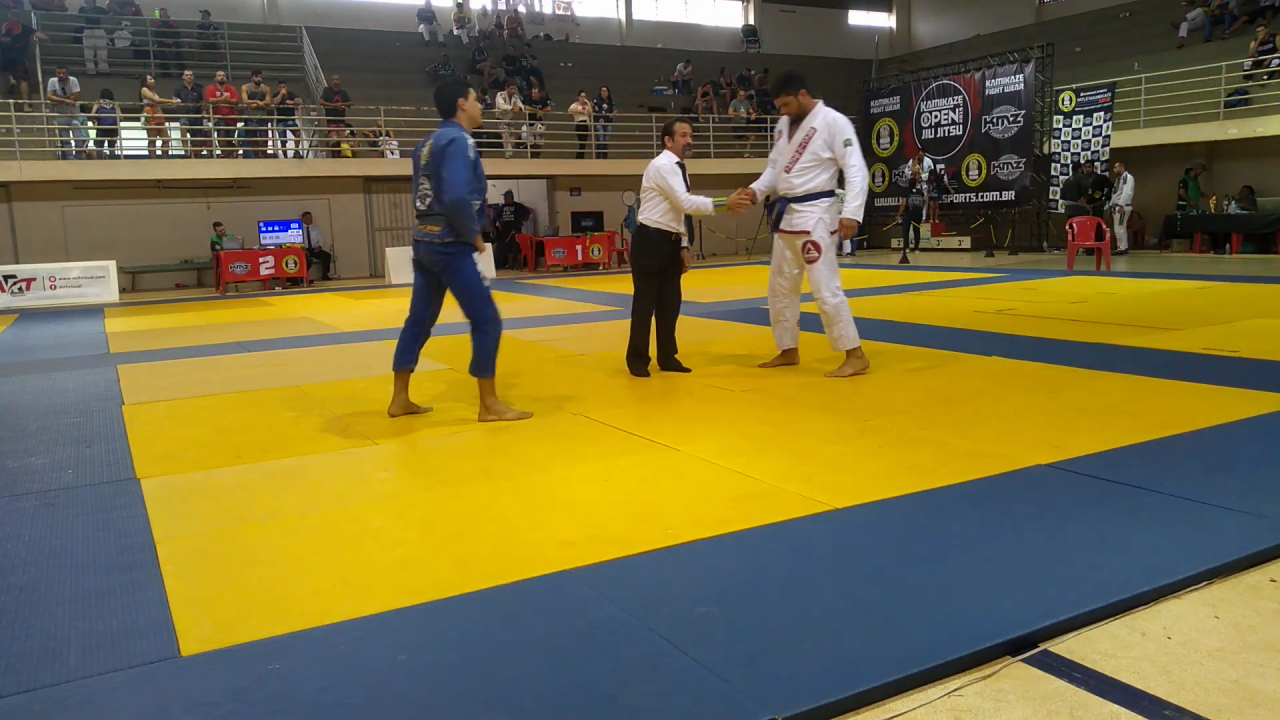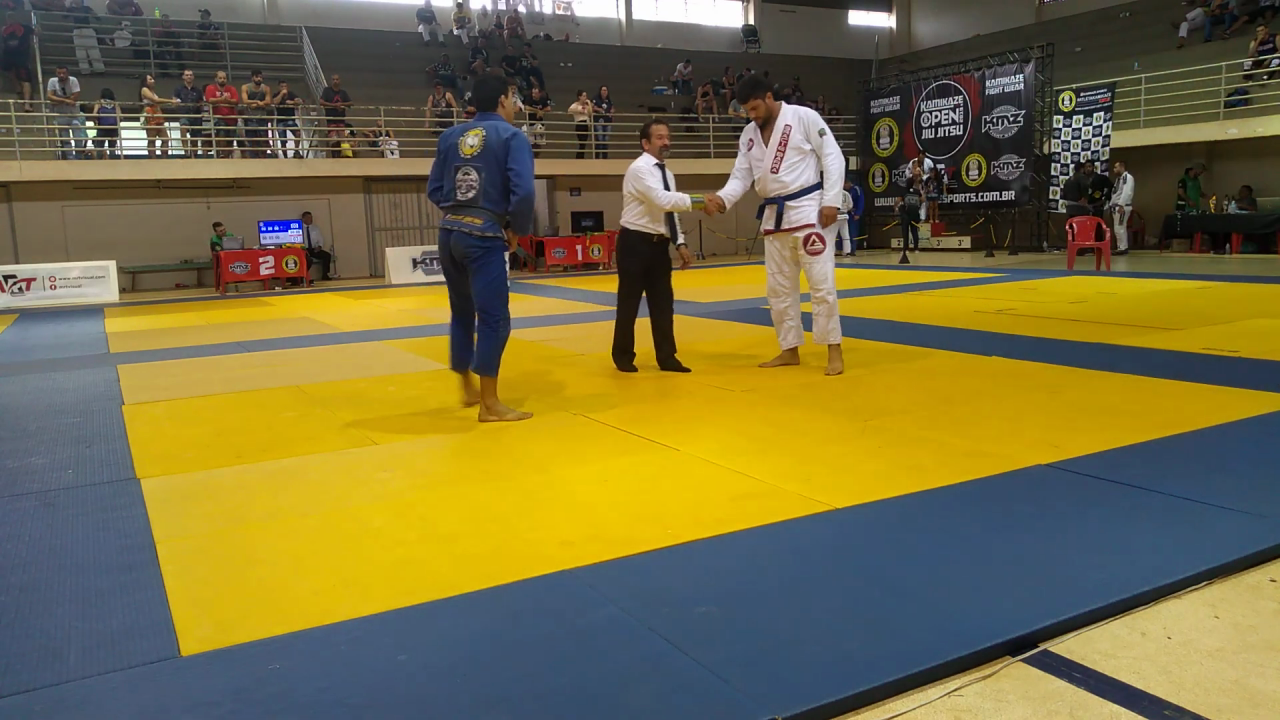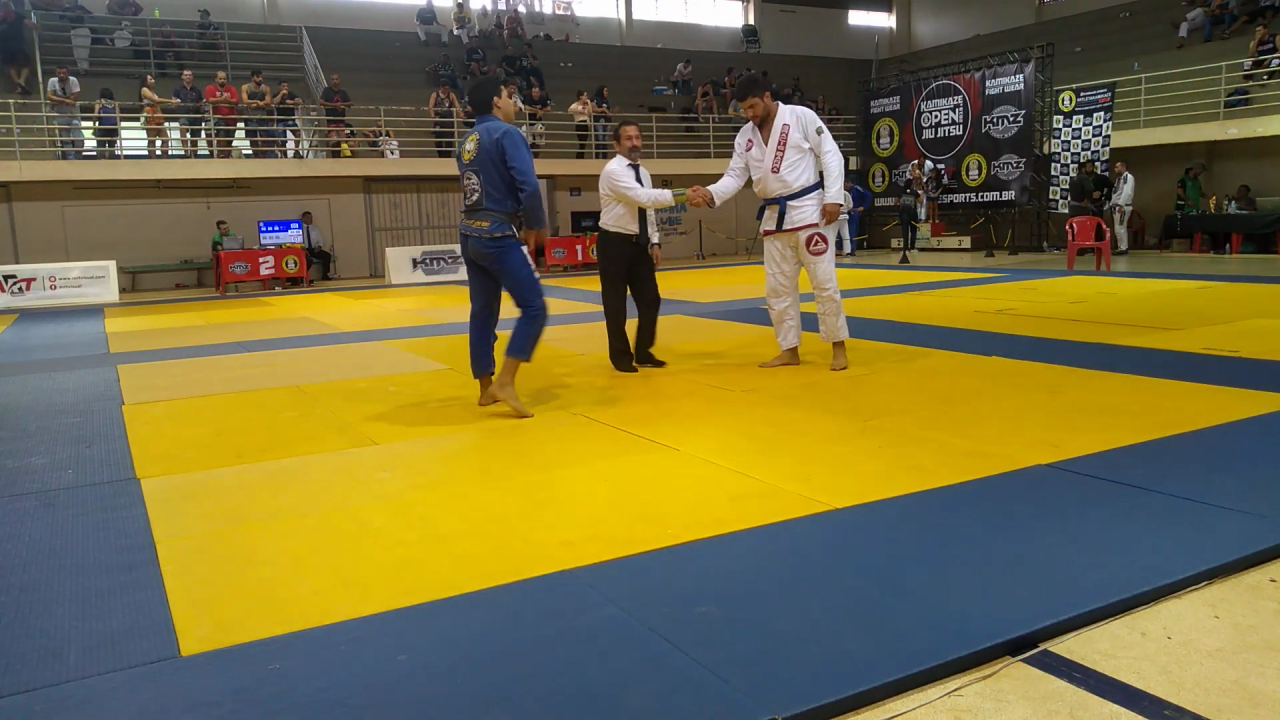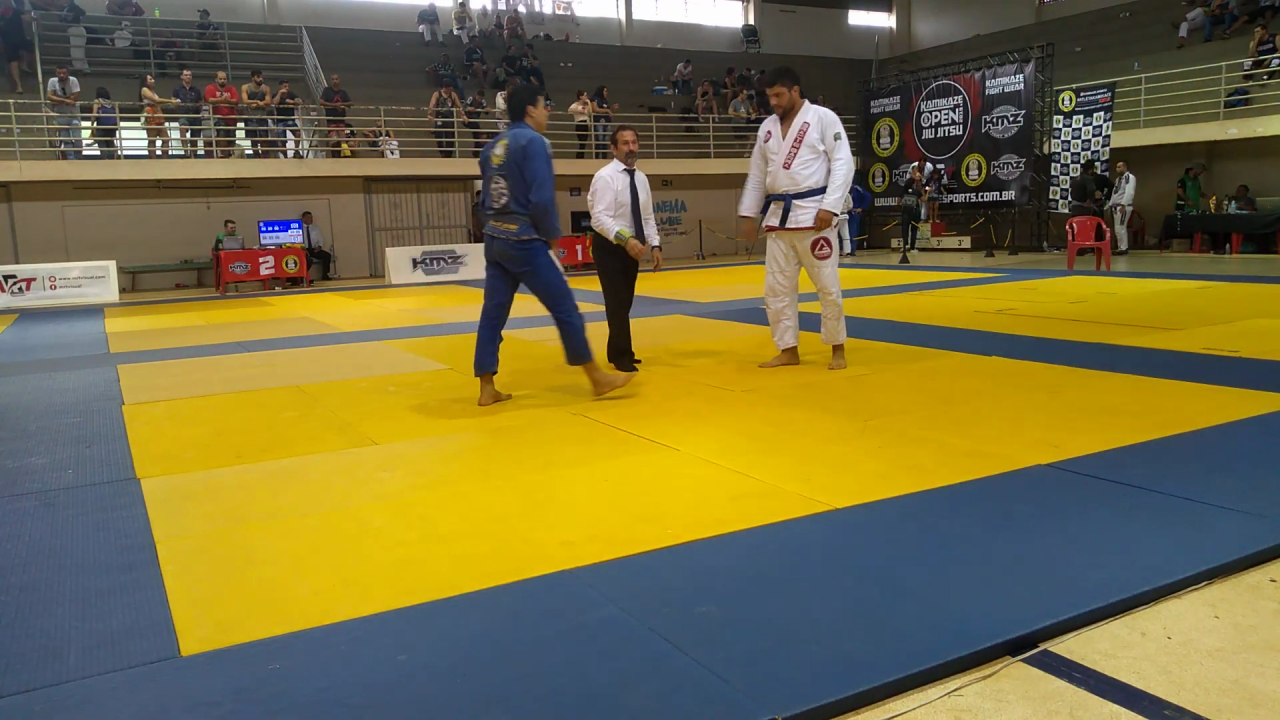
dt=0.4s
person 1, frame 1
left shoulder: (430, 142)
right shoulder: (459, 141)
right elbow: (457, 199)
right wrist: (473, 234)
left hip: (424, 241)
right hip: (450, 244)
left knee: (420, 317)
right knee: (485, 319)
left ankle: (400, 398)
right ankle: (489, 404)
person 1, frame 2
left shoulder: (451, 136)
right shoulder: (511, 136)
left elbow: (434, 190)
right elbow: (524, 192)
right wrist: (517, 230)
left hip: (449, 232)
right hip: (484, 236)
left knee: (462, 311)
right knee: (494, 318)
left ankle: (468, 387)
right ankle: (490, 404)
person 1, frame 3
left shoulder: (466, 143)
right shoulder: (506, 134)
right elbow: (529, 187)
left wrist: (521, 224)
right wrist: (536, 226)
left hip: (470, 234)
right hip: (498, 235)
left knee: (483, 312)
right knee: (534, 307)
left ankle: (487, 388)
right ankle: (504, 383)
person 1, frame 4
left shoulder: (492, 147)
right shoulder: (534, 142)
right elbow: (542, 199)
right wrist: (551, 235)
left hip: (494, 238)
right hip: (525, 240)
left knee: (493, 312)
right knee: (565, 310)
left ankle: (487, 389)
right ankle: (597, 379)
person 2, frame 1
left shoulder: (834, 122)
right shoulder: (785, 125)
left elbow: (856, 171)
right elbow: (775, 166)
left wrist: (851, 213)
right wrist: (755, 190)
left hip: (813, 215)
right hip: (785, 216)
left knee: (825, 288)
right knee: (780, 289)
left ankle: (855, 355)
right ankle: (788, 351)
person 2, frame 2
left shoulder: (804, 117)
right shoulder: (749, 134)
left elbow: (833, 157)
right elbow: (741, 176)
left wrist: (831, 201)
right wrist: (722, 198)
left hip: (808, 210)
right hip: (774, 216)
left knee: (821, 282)
right knee: (779, 287)
left ankle: (834, 351)
right ankle: (790, 350)
person 2, frame 3
left shoulder: (801, 116)
right shoulder: (745, 136)
left elbow: (831, 156)
right elbow: (735, 176)
left wrist: (833, 197)
right wrist: (710, 193)
left hip: (809, 210)
right hip: (774, 216)
left knee: (824, 282)
right knee: (779, 288)
left ankle: (838, 346)
right ankle: (790, 350)
person 2, frame 4
left shoulder: (823, 118)
right shoulder: (767, 127)
left elbow: (843, 164)
right elbow: (757, 174)
left wrist: (829, 206)
right wrist: (748, 213)
left hip: (812, 213)
right hip: (778, 215)
left knee: (827, 285)
right knee: (777, 287)
left ankle: (837, 349)
right ankle: (788, 349)
person 3, frame 1
left shoulder: (680, 170)
right shoulder: (661, 166)
right elbow: (684, 203)
left wrist: (683, 246)
right wrist: (724, 203)
left hip: (670, 243)
right hip: (650, 241)
left knee: (670, 302)
right knee: (645, 302)
left ankle: (667, 356)
right ankle: (637, 358)
person 3, frame 2
left shoulder: (666, 174)
right shoulder: (639, 169)
left elbow: (671, 212)
right elbow: (663, 201)
left wrist: (680, 243)
right wrist: (698, 201)
left hip: (659, 245)
right hip: (635, 244)
left knee: (663, 302)
right knee: (629, 302)
left ankle: (666, 357)
right ankle: (623, 355)
person 3, frame 3
left shoulder: (643, 173)
right shoulder: (613, 171)
right elbow: (643, 198)
left wrist: (654, 243)
right wrist: (681, 195)
left hip: (638, 244)
right hip: (614, 244)
left knee: (650, 299)
right knee: (616, 303)
left ankle: (642, 351)
right ankle: (621, 355)
person 3, frame 4
left shoulder: (641, 178)
right shoulder: (605, 177)
left elbow: (647, 216)
right elbow: (600, 218)
left wrist: (654, 245)
right wrist: (626, 240)
left hip: (629, 247)
right hip: (608, 247)
left knee: (625, 303)
right knee: (617, 303)
left ankle: (617, 351)
right ankle: (621, 355)
